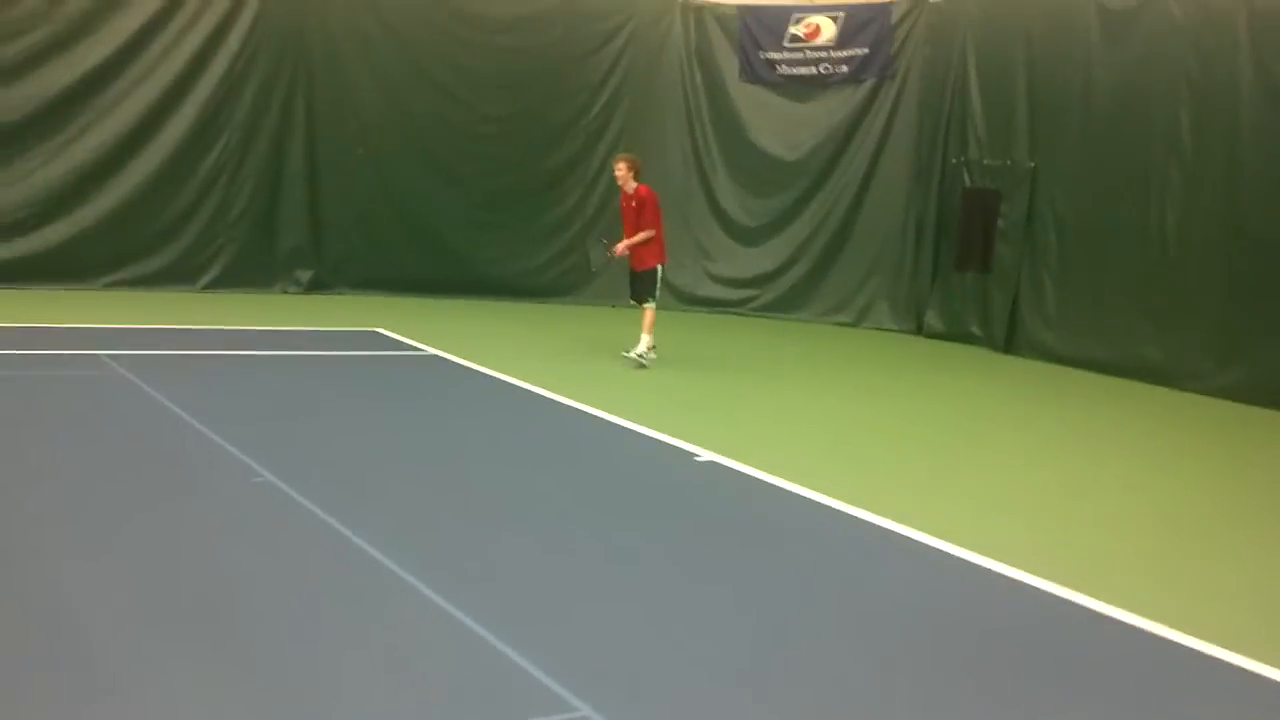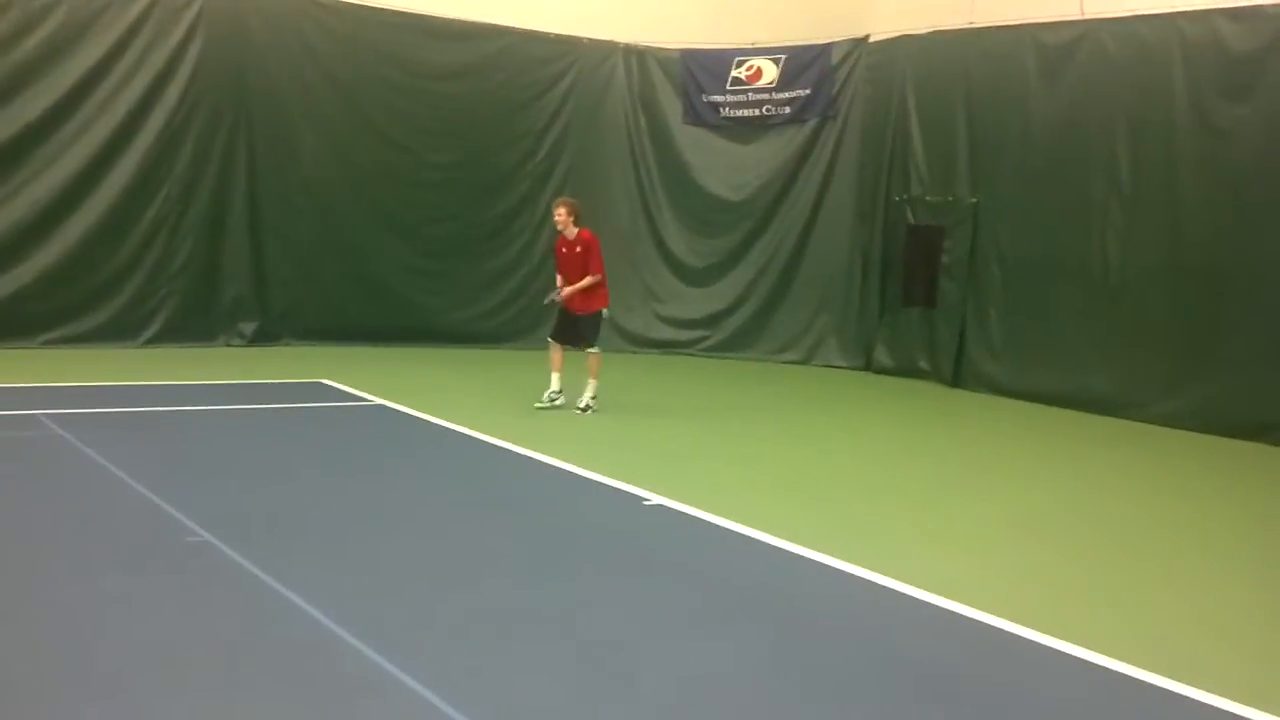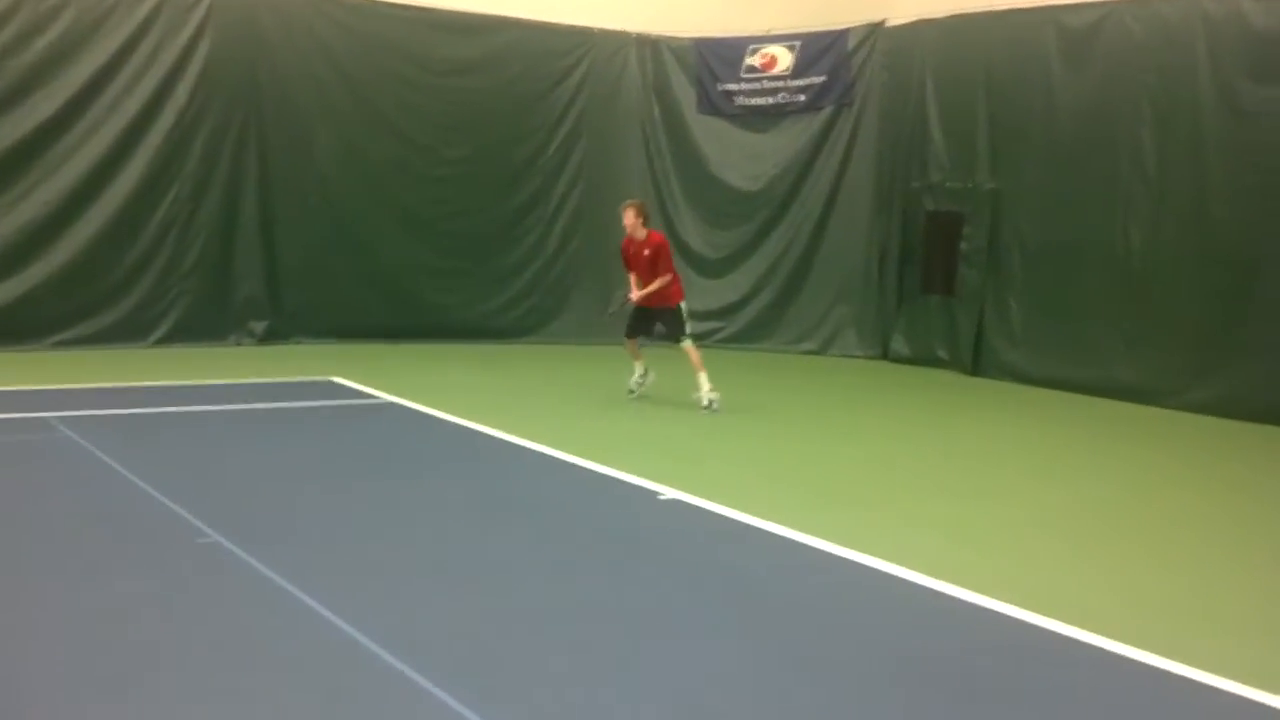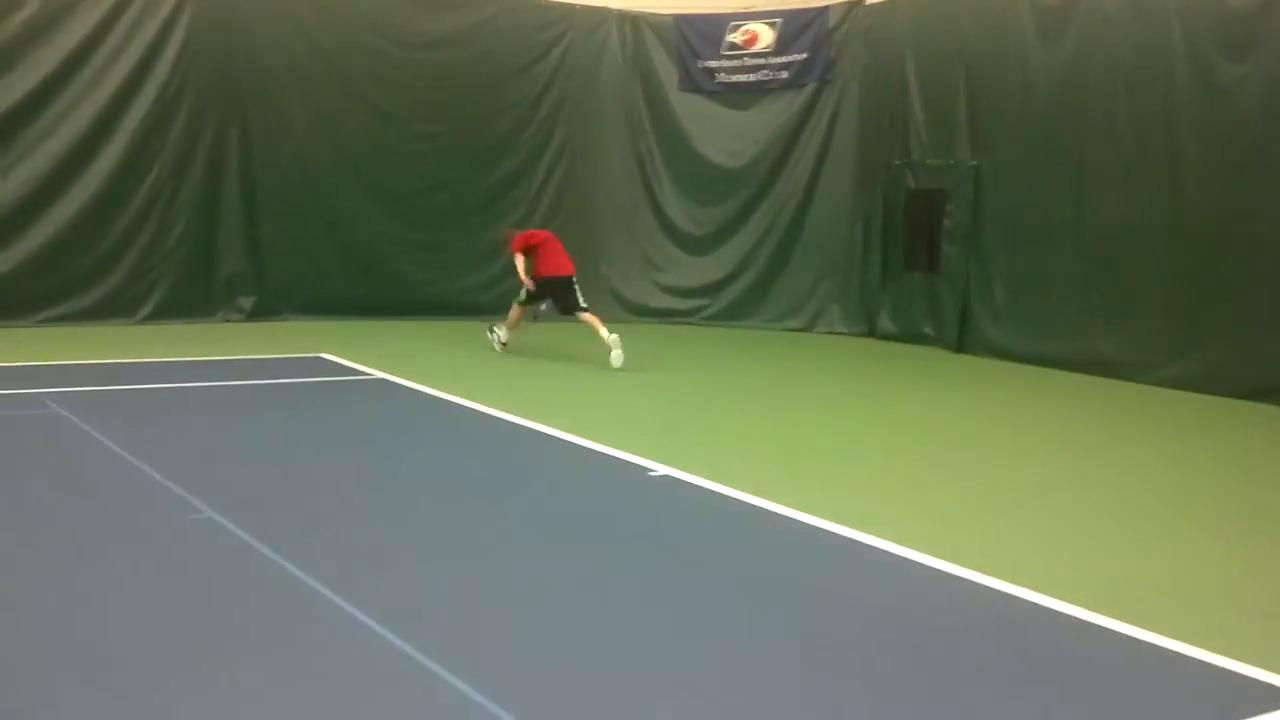
dt=0.7s
person 1, frame 1
left shoulder: (645, 195)
right shoulder: (624, 197)
left elbow: (650, 231)
left wrist: (626, 244)
right wrist: (626, 246)
left hip: (651, 258)
right hip: (636, 257)
left knee: (649, 302)
right knee: (641, 302)
left ankle: (643, 349)
right ankle: (649, 346)
person 1, frame 2
left shoulder: (588, 239)
right shoulder: (559, 243)
left elbow: (597, 275)
left wrist: (572, 289)
right wrist: (560, 289)
left hip: (593, 302)
right hip: (570, 302)
left knee: (591, 348)
right knee: (555, 341)
left ankle: (590, 396)
right ankle: (556, 390)
person 1, frame 3
left shoulder: (658, 241)
right shoulder: (626, 245)
left elbow: (667, 275)
left wrist: (643, 293)
right wrist: (634, 289)
left hip: (669, 298)
right hip: (645, 298)
left knee: (685, 342)
right knee: (630, 336)
left ankle: (706, 389)
right ankle: (642, 374)
person 1, frame 4
left shoulder: (519, 239)
right shoulder: (545, 236)
left elbow: (518, 256)
left wrist: (522, 276)
left hip: (544, 275)
right hip: (566, 274)
left knee: (520, 303)
right knee: (582, 313)
left ankle: (503, 337)
right ankle: (608, 337)
